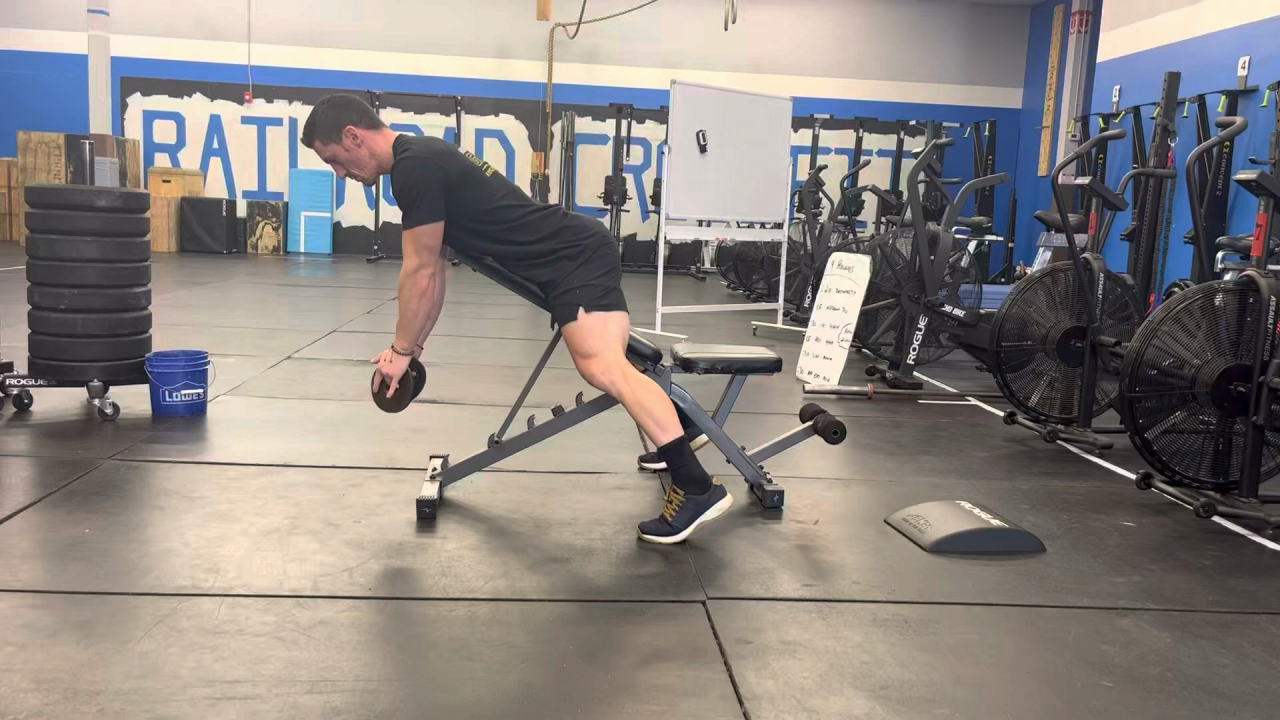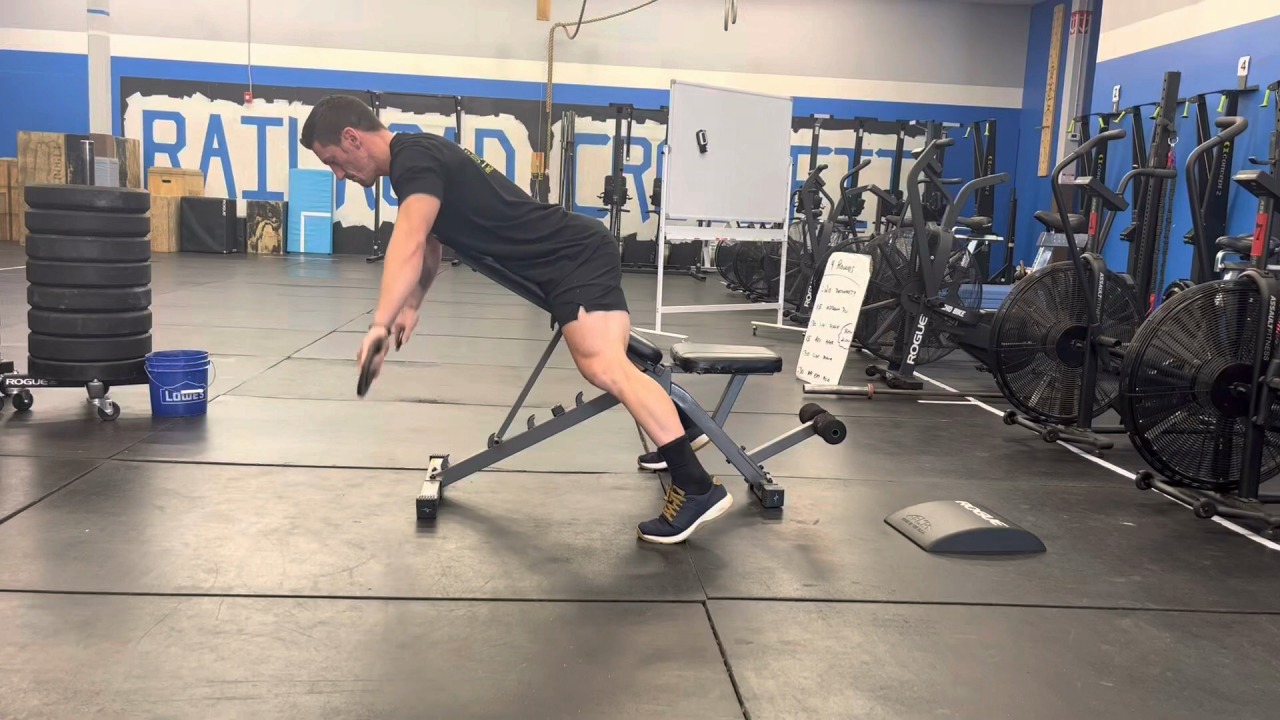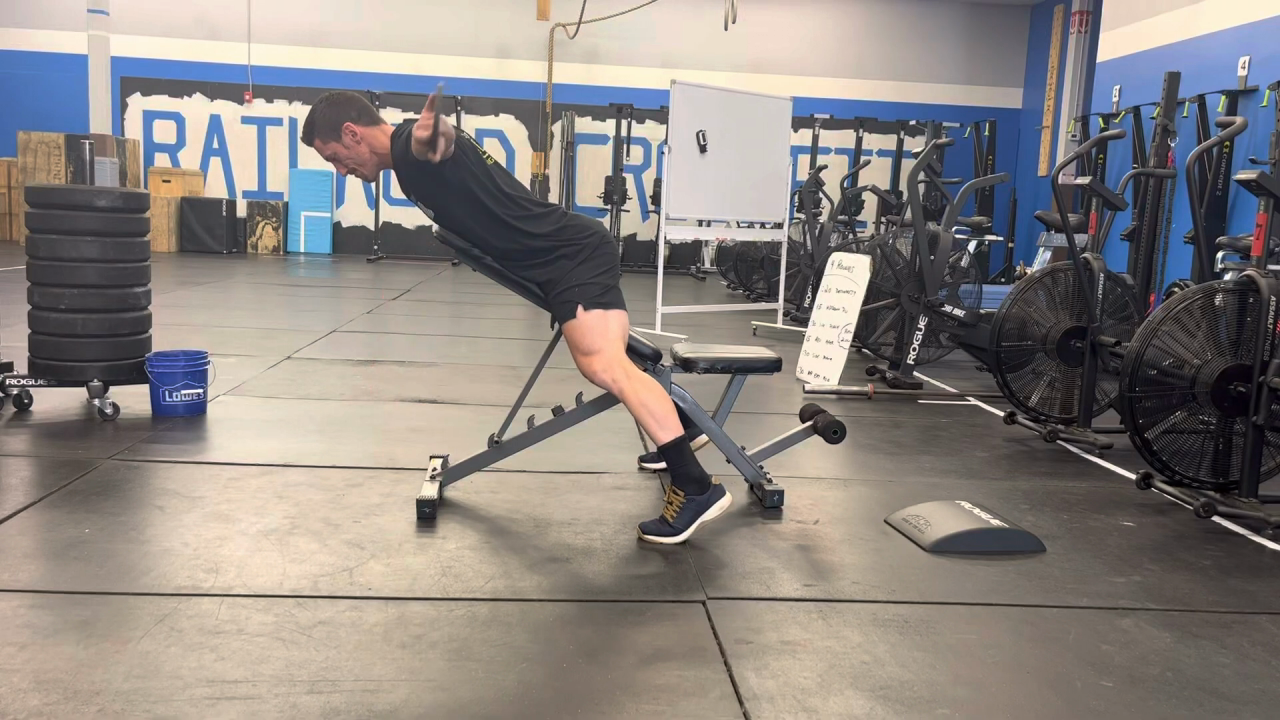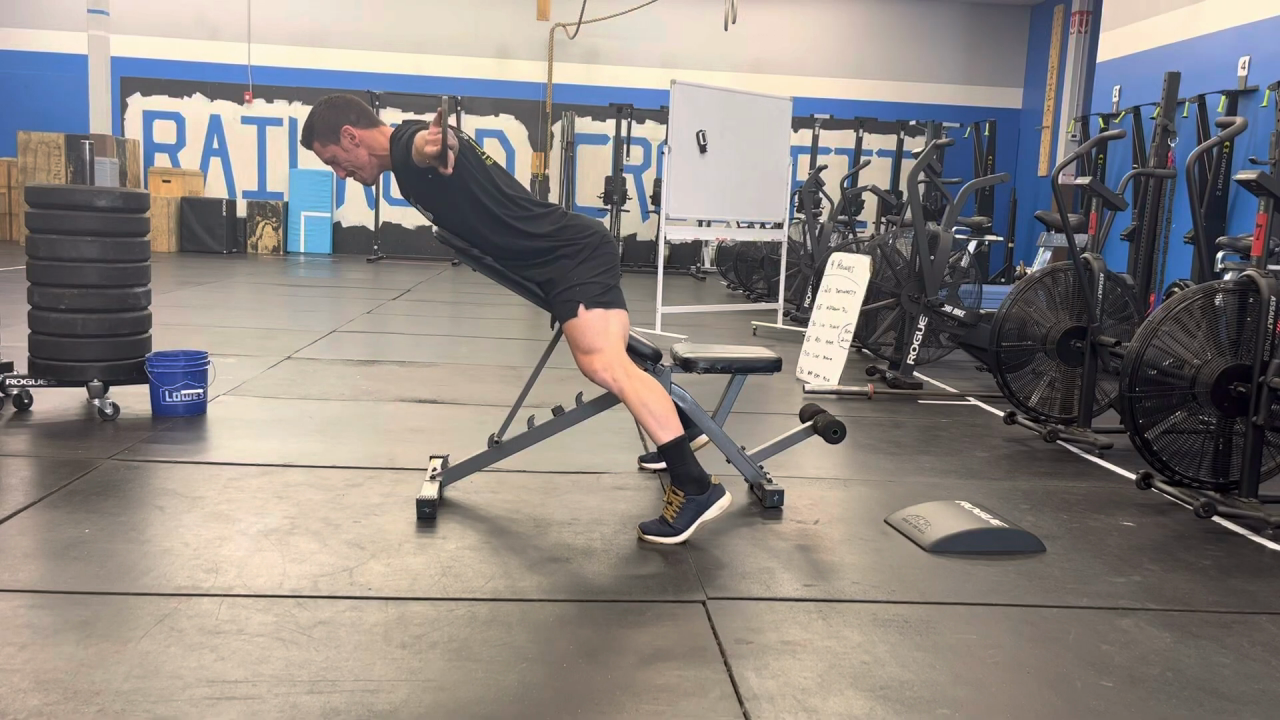
dt=0.4s
person 1, frame 1
left shoulder: (415, 168)
right shoulder: (421, 159)
left elbow: (419, 273)
right elbow: (433, 268)
left wrist: (401, 350)
right wrist: (414, 345)
left hip: (576, 256)
right hip: (574, 252)
left knee: (601, 367)
right knee: (607, 360)
left ankle: (696, 486)
right ankle: (681, 426)
person 1, frame 2
left shoulder: (412, 157)
right shoulder: (418, 155)
left elbow: (408, 246)
right elbow: (429, 246)
left wrist: (381, 324)
right wrist: (412, 305)
left hip: (575, 256)
right hip: (571, 253)
left knee: (602, 366)
right knee: (608, 359)
left ankle: (696, 486)
right ankle: (681, 427)
person 1, frame 3
left shoulder: (409, 142)
right shoulder: (415, 145)
left elbow: (438, 137)
left wrist: (431, 131)
left hip: (572, 254)
right hip: (569, 251)
left knee: (602, 365)
right knee: (608, 358)
left ankle: (695, 486)
right ankle: (681, 426)
person 1, frame 4
left shoulder: (408, 144)
right shoulder: (409, 157)
left elbow: (430, 144)
left wrist: (438, 144)
left hip: (572, 253)
right hip: (569, 251)
left knee: (602, 363)
right knee: (608, 356)
left ankle: (695, 486)
right ankle: (682, 426)
